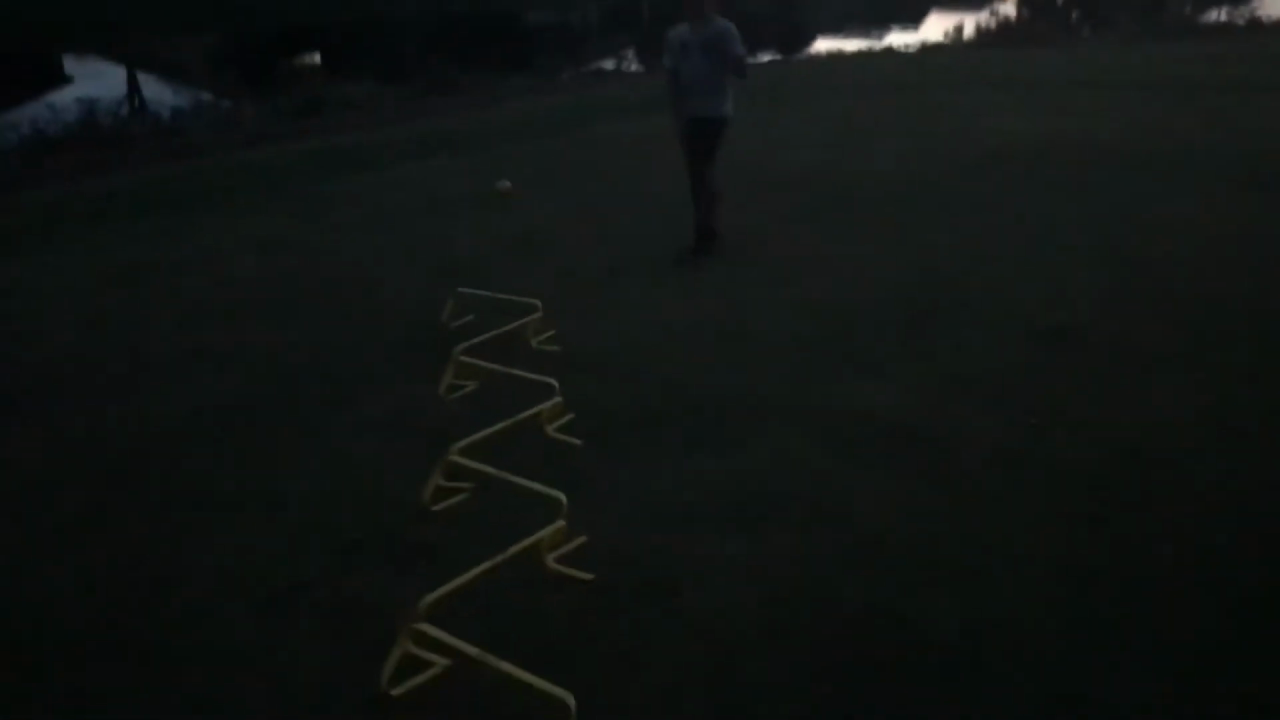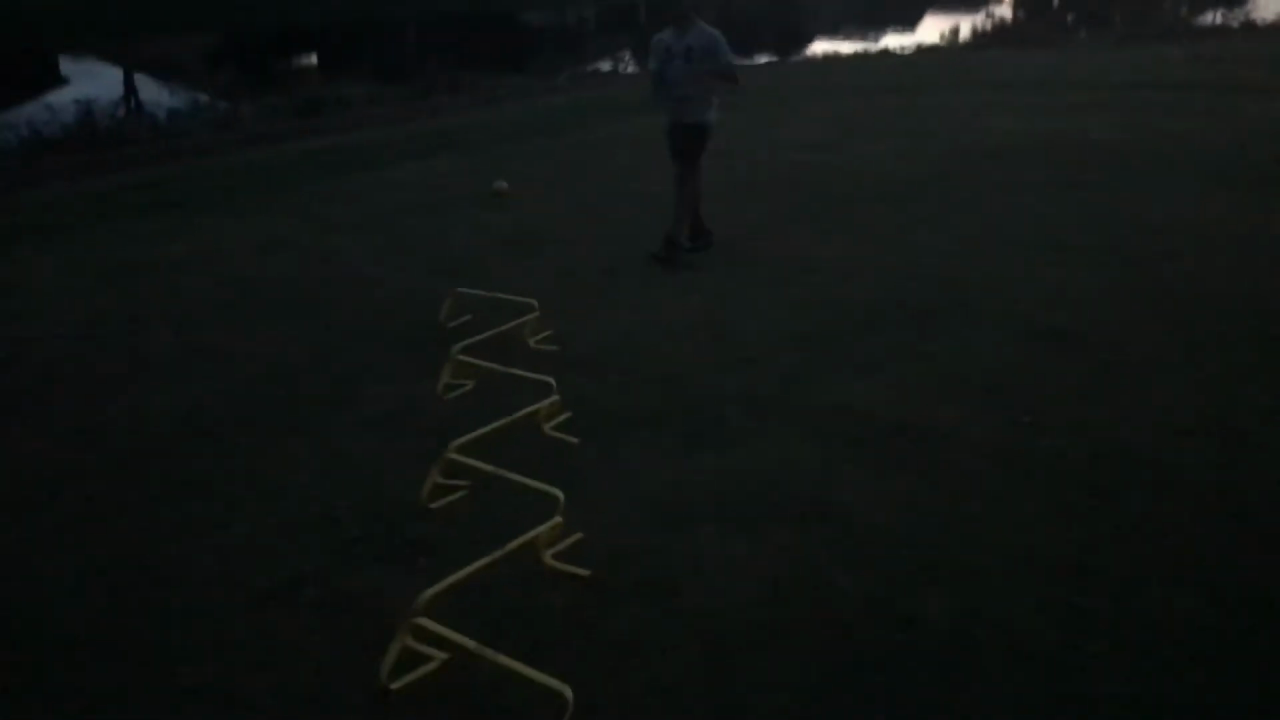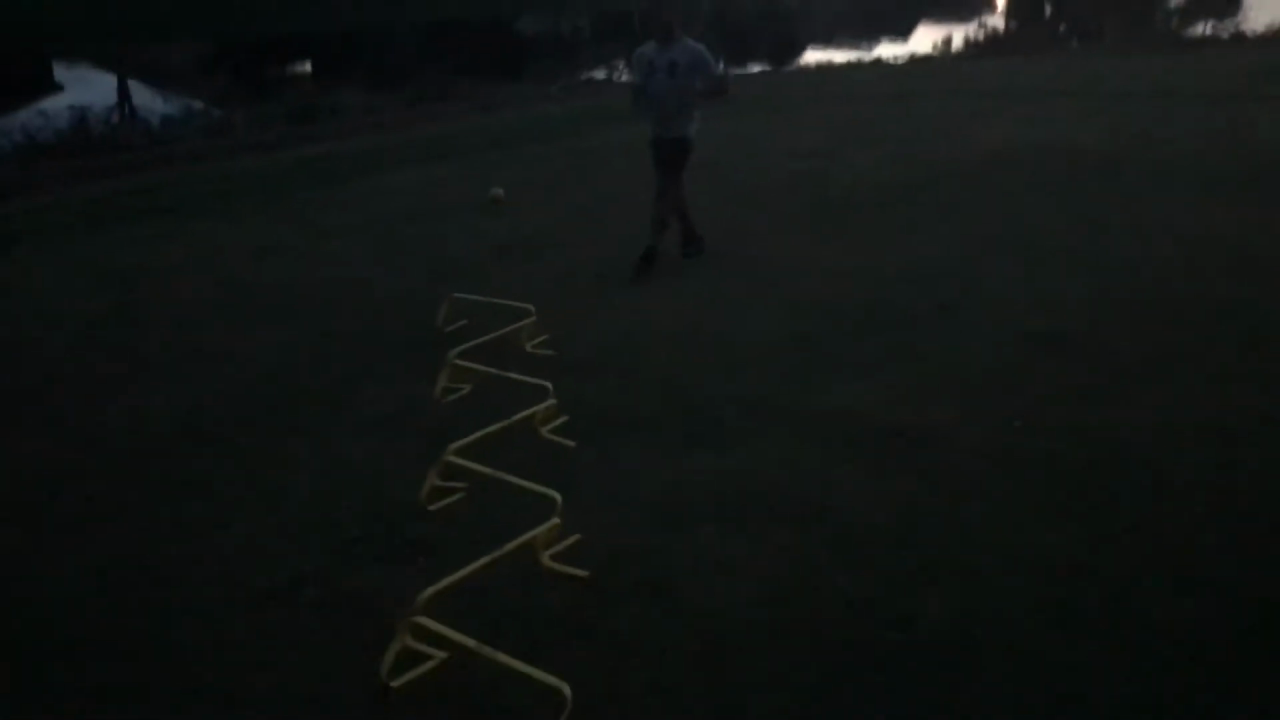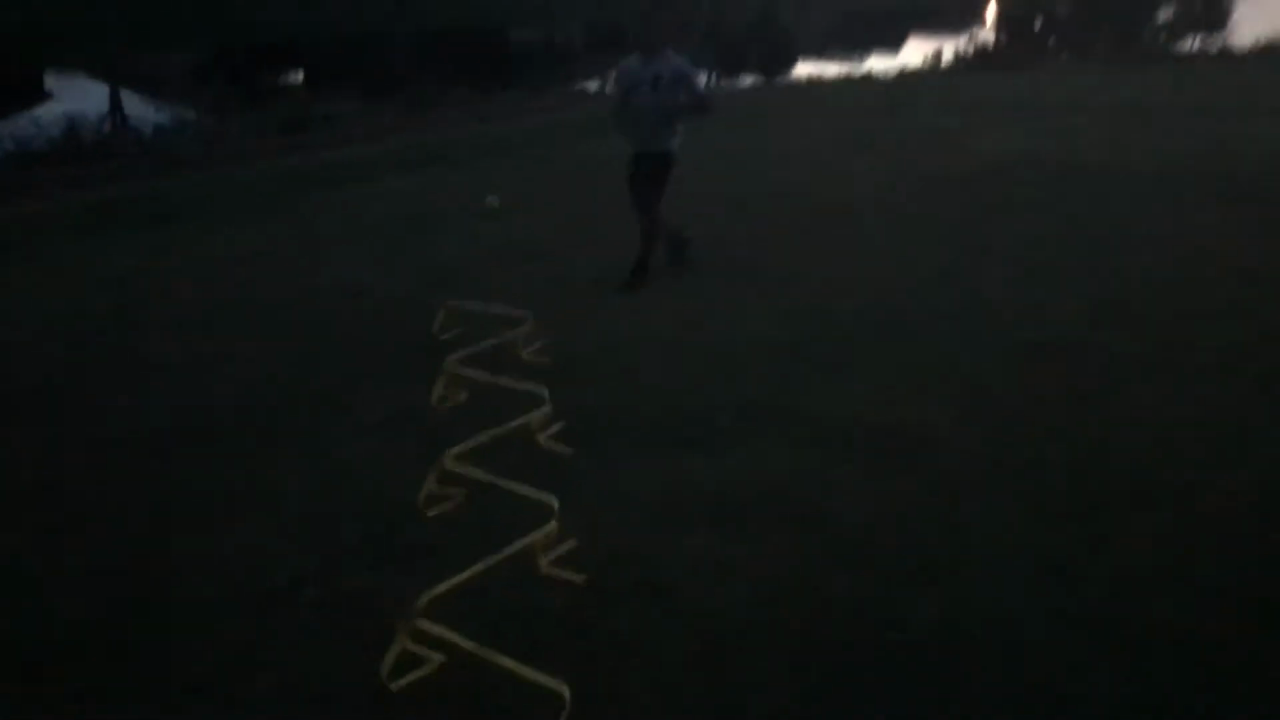
dt=0.1s
person 1, frame 1
left shoulder: (724, 30)
right shoulder: (675, 36)
left elbow: (740, 69)
right elbow: (673, 79)
left wrist: (718, 56)
right wrist: (678, 113)
left hip: (715, 111)
right hip: (689, 113)
left knee: (702, 170)
right knee: (696, 172)
left ankle: (704, 230)
right ankle: (706, 230)
person 1, frame 2
left shoulder: (709, 38)
right shoulder: (660, 41)
left elbow: (732, 77)
right elbow: (657, 82)
left wrist: (707, 74)
right wrist: (670, 102)
left hip: (699, 117)
right hip: (676, 116)
left knee: (685, 175)
right knee: (687, 175)
left ankle: (673, 240)
right ankle: (699, 230)
person 1, frame 3
left shoulder: (693, 53)
right shoulder: (643, 55)
left elbow: (722, 87)
right elbow: (638, 95)
left wrist: (692, 97)
right wrist: (654, 113)
left hip: (680, 132)
right hip: (658, 131)
left knee: (665, 189)
right knee: (671, 188)
left ankle: (650, 254)
right ankle: (691, 236)
person 1, frame 4
left shoulder: (677, 67)
right shoulder: (627, 67)
left elbow: (702, 104)
right elbow: (618, 108)
left wrist: (673, 110)
right wrist: (631, 132)
left hip: (662, 146)
right hip: (638, 146)
left knee: (648, 204)
right knee: (642, 204)
left ankle: (643, 264)
right ankle: (676, 241)
